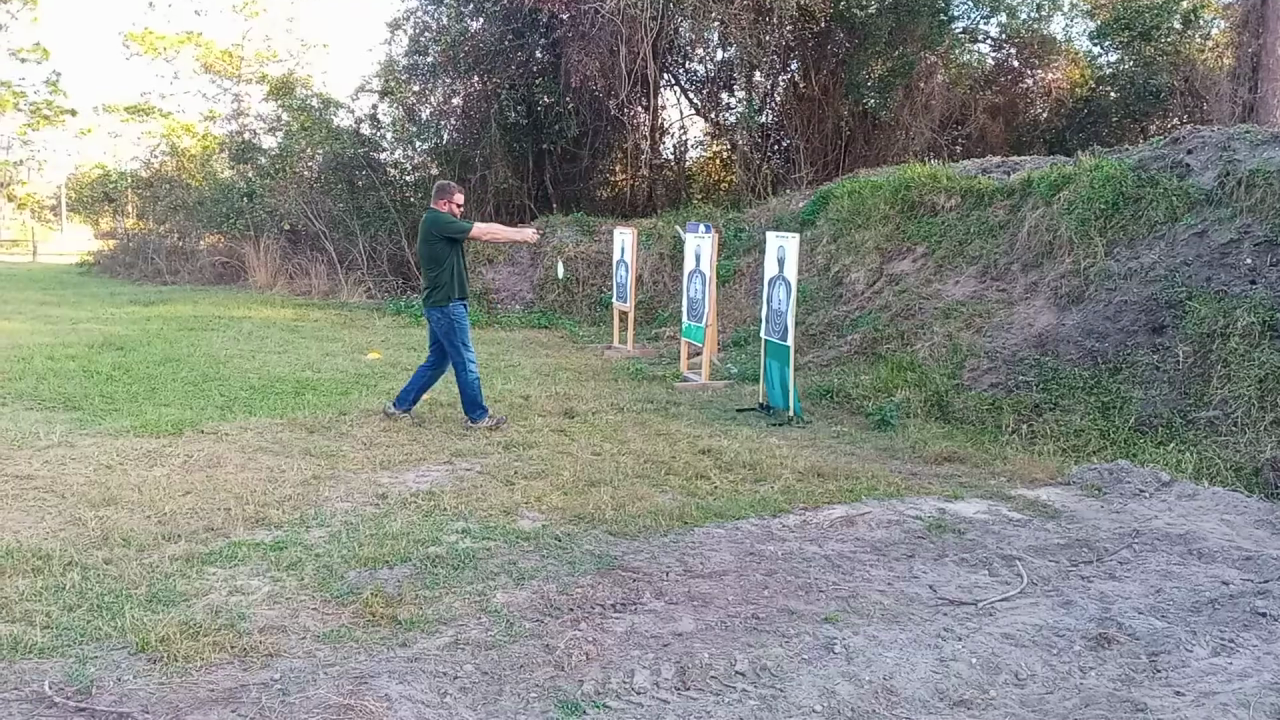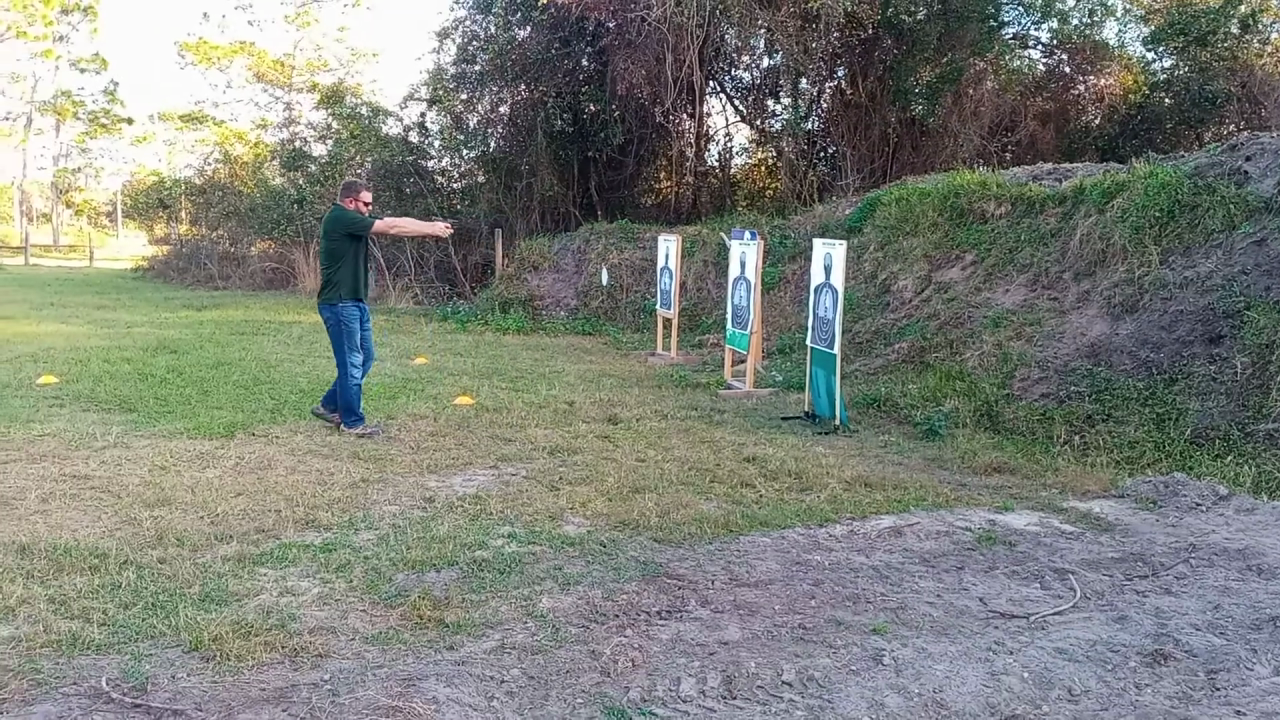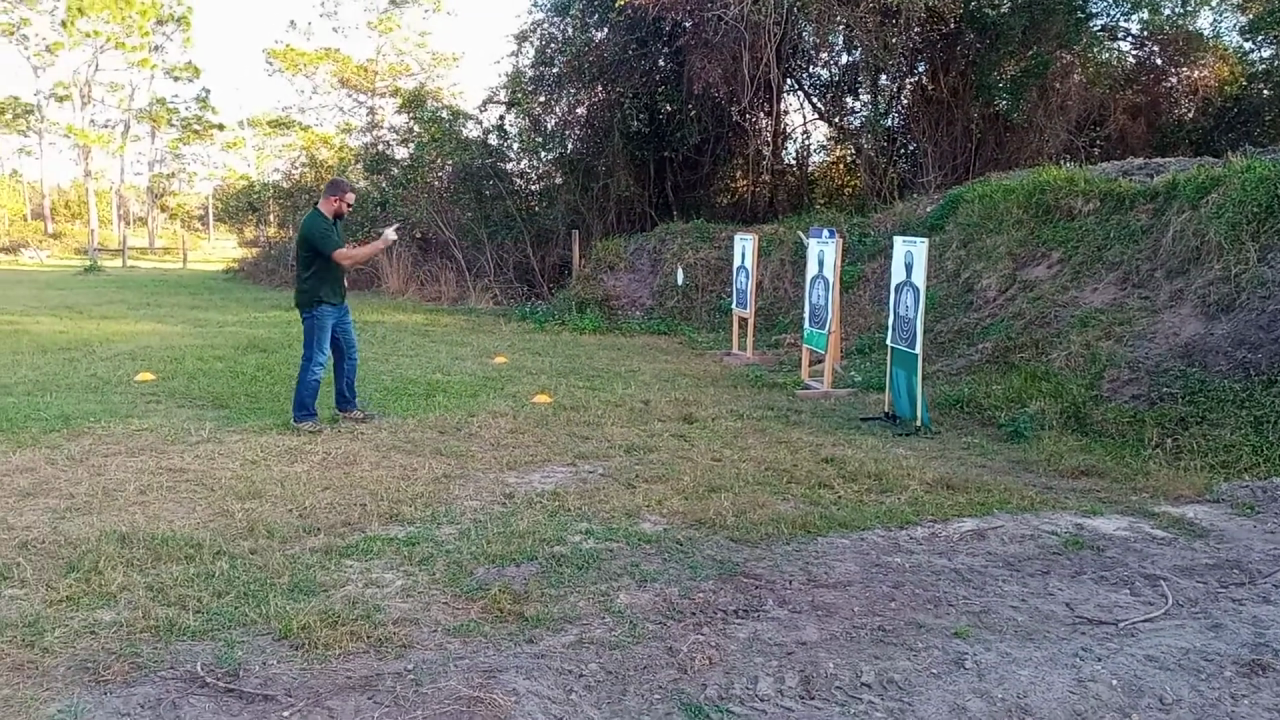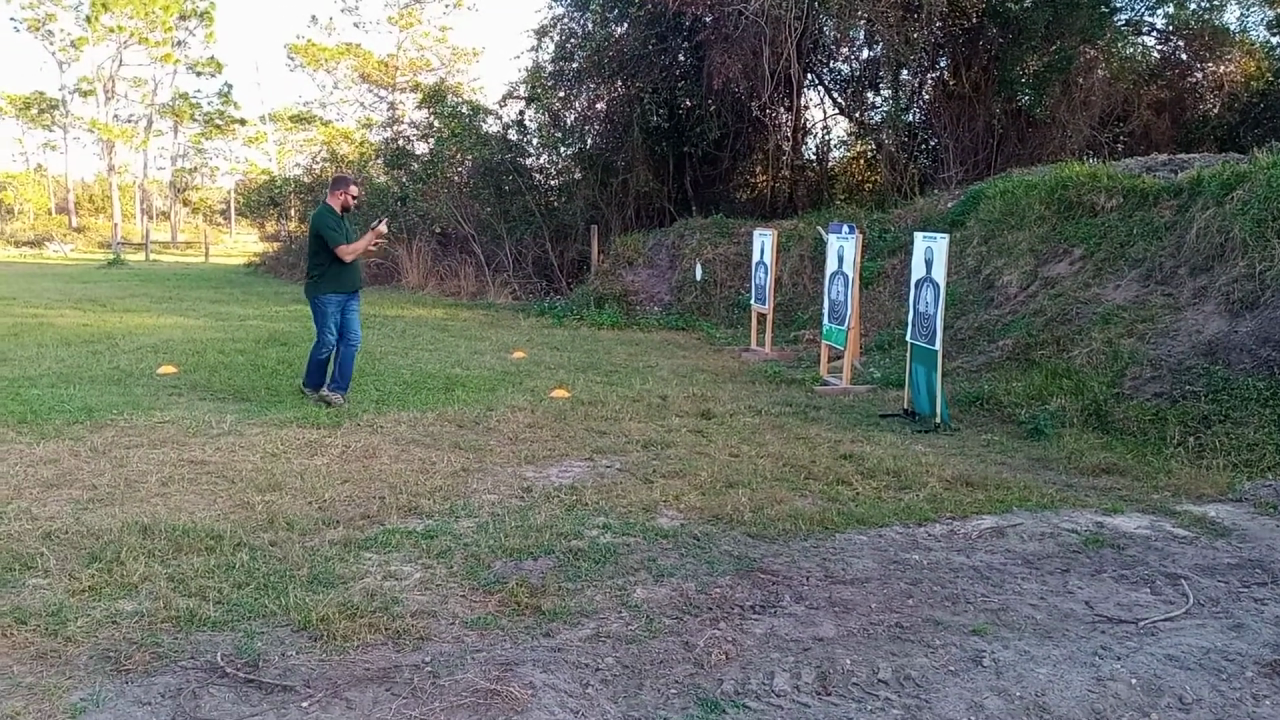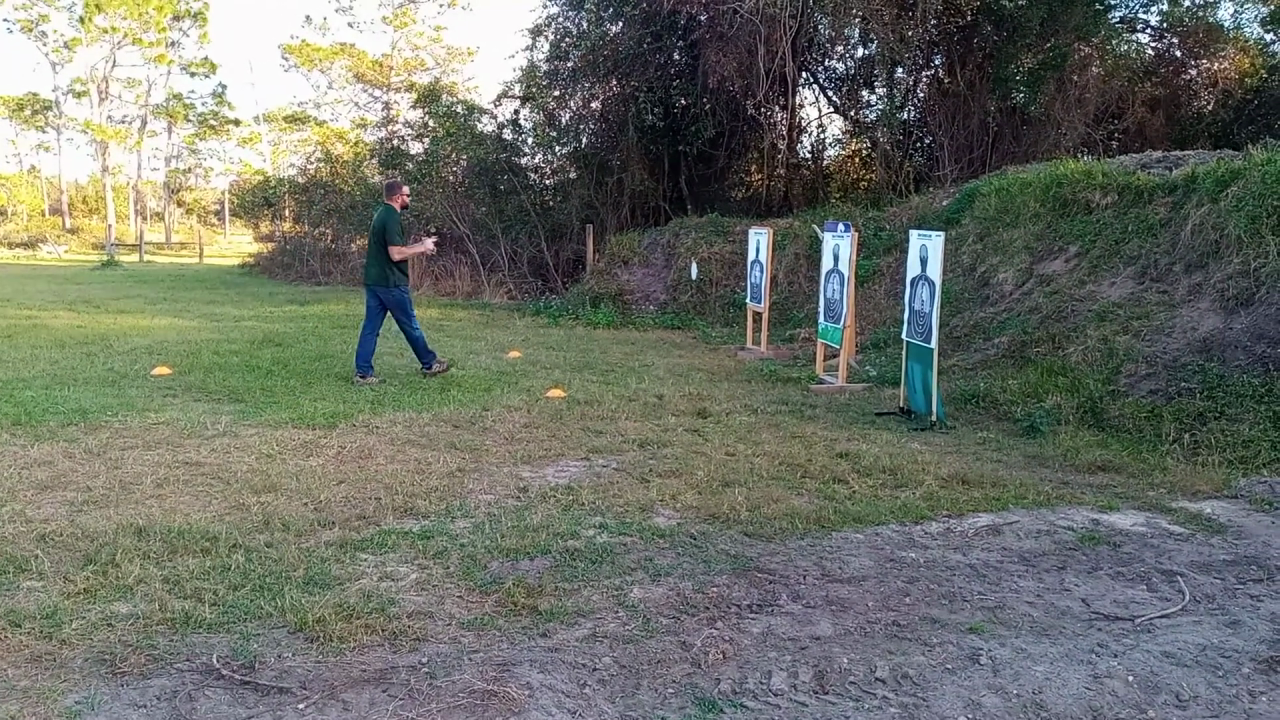
dt=1s
person 1, frame 1
left shoulder: (440, 221)
right shoulder: (438, 222)
left elbow: (483, 227)
right elbow: (484, 234)
left wrist: (518, 231)
right wrist: (520, 236)
left hip: (441, 304)
right hip: (445, 305)
left knee: (438, 359)
right knee: (464, 361)
left ankle: (400, 406)
right ankle: (477, 416)
person 1, frame 2
left shoulder: (353, 220)
right shoulder: (340, 219)
left elbow: (395, 221)
right elbow: (392, 228)
left wrist: (431, 226)
right wrist: (432, 229)
left hip: (352, 302)
right hip: (339, 305)
left knee: (362, 360)
right knee: (351, 363)
left ankle: (330, 407)
right ankle: (352, 422)
person 1, frame 3
left shoulder: (333, 220)
right shoulder: (315, 225)
right elbow: (346, 259)
left wrist: (352, 259)
right wrist: (381, 244)
left hip: (336, 301)
right hip: (317, 304)
left knee: (348, 354)
right knee: (316, 360)
left ankle: (346, 406)
right ankle: (303, 416)
person 1, frame 4
left shoulder: (340, 217)
right shoulder: (323, 218)
right elbow: (346, 254)
left wrist: (367, 243)
right wrist: (372, 235)
left hip: (349, 292)
right hip: (326, 293)
left knee: (350, 340)
right knee: (327, 342)
left ankle: (334, 389)
right ankle: (311, 386)
person 1, frame 5
left shoulder: (382, 214)
right shoulder: (391, 219)
right elbow: (396, 254)
left wrist: (419, 246)
right wrist: (422, 248)
left hip: (373, 281)
right hip: (391, 283)
left knee: (371, 327)
right knee: (410, 325)
left ankle: (363, 373)
right ankle: (430, 364)
